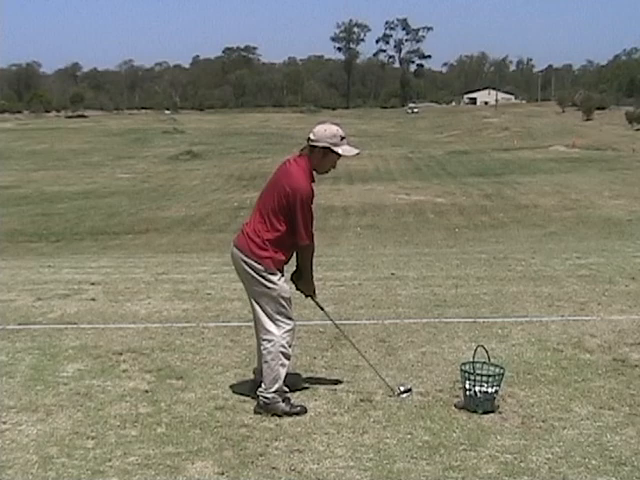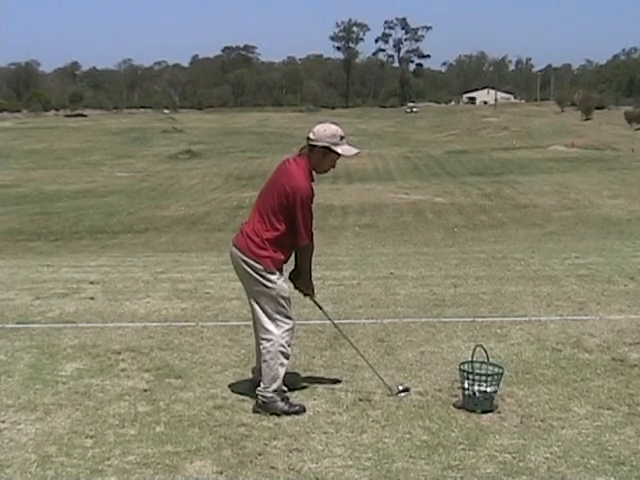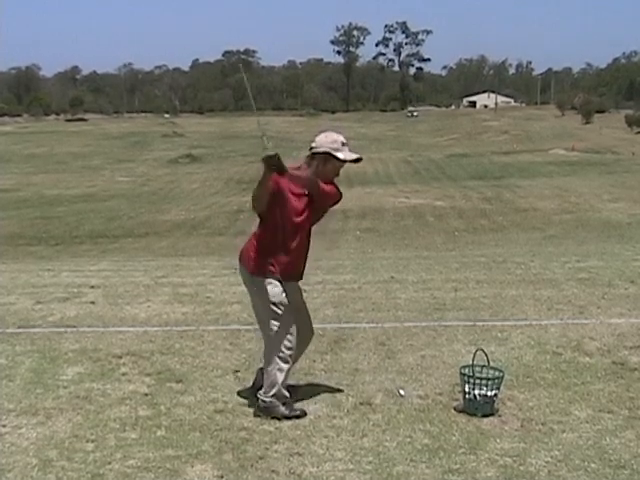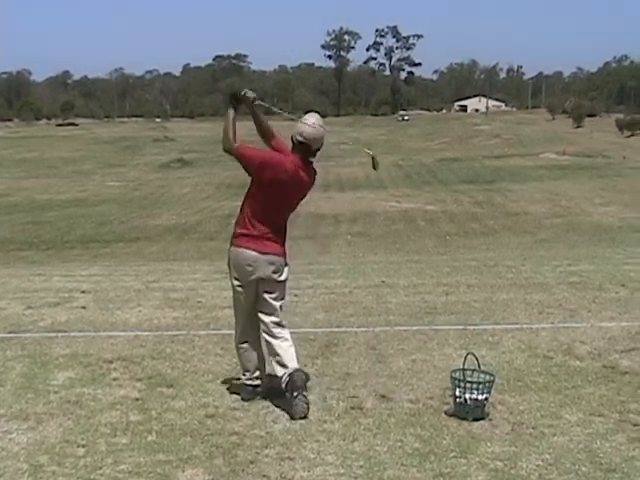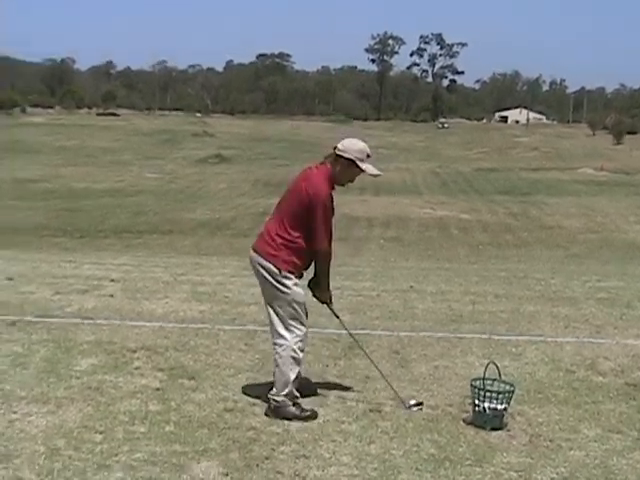
dt=1s
person 1, frame 1
left shoulder: (293, 165)
right shoulder: (301, 186)
right elbow: (305, 240)
left wrist: (300, 271)
right wrist: (307, 278)
left hip: (245, 248)
right hip: (260, 260)
left knee: (268, 323)
right knee: (280, 327)
left ankle: (265, 377)
right ankle: (270, 397)
person 1, frame 2
left shoulder: (292, 165)
right shoulder: (301, 185)
right elbow: (304, 239)
left wrist: (298, 270)
right wrist: (305, 277)
left hip: (245, 248)
right hip: (260, 259)
left knee: (267, 322)
right knee: (279, 327)
left ankle: (264, 377)
right ankle: (269, 396)
person 1, frame 3
left shoulder: (330, 192)
right shoulder: (276, 178)
left elbow: (310, 185)
right elbow: (259, 209)
left wrist: (284, 170)
right wrist: (268, 173)
left hip: (288, 273)
right hip: (261, 267)
left knee: (302, 332)
right knee: (282, 334)
left ankle: (266, 382)
right ankle: (269, 400)
person 1, frame 4
left shoulder: (276, 163)
right shoulder: (309, 175)
left elbow: (229, 146)
right elbow: (272, 139)
left wrist: (233, 108)
right wrist: (253, 108)
left hip: (243, 251)
right hip: (274, 256)
left knee: (246, 323)
right knee: (274, 323)
left ankle: (252, 381)
right ankle: (290, 376)
person 1, frame 5
left shoulder: (313, 174)
right shoulder: (321, 192)
right elbow: (322, 246)
left wrist: (317, 279)
right wrist: (323, 286)
left hip: (266, 254)
right hip: (278, 264)
left knee: (290, 326)
right knee: (293, 332)
left ankle: (286, 380)
right ankle: (281, 400)
